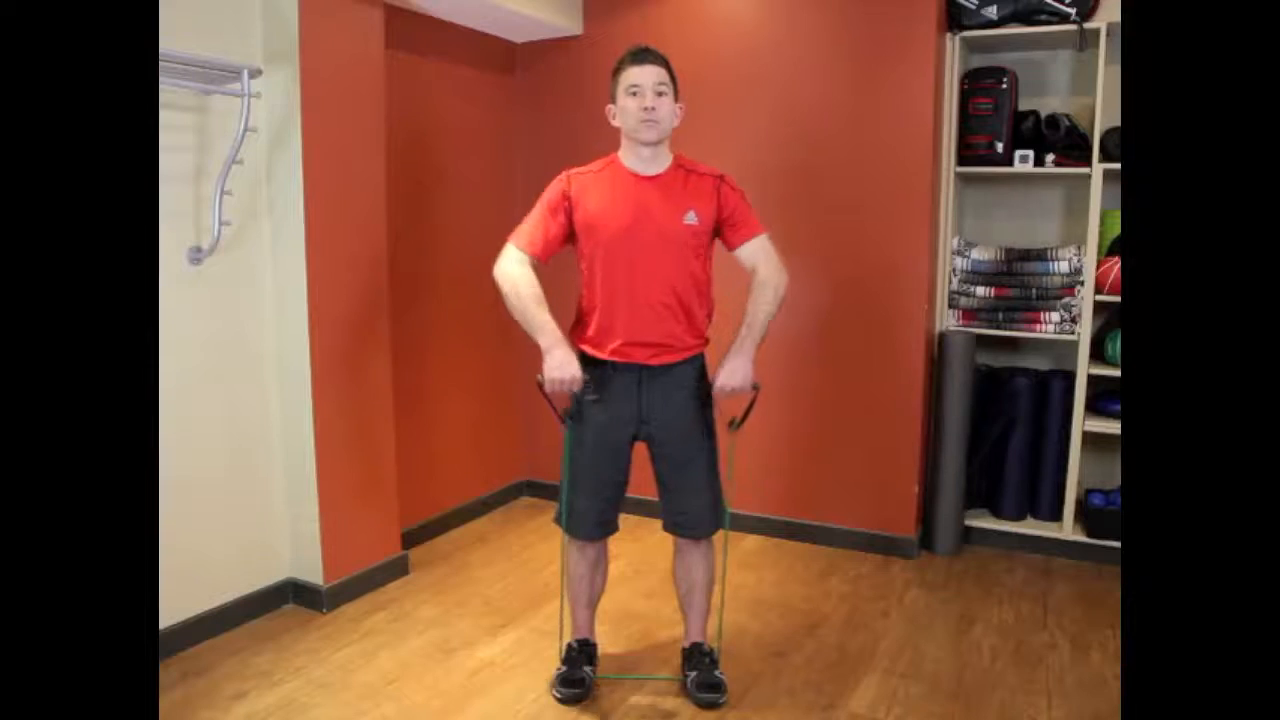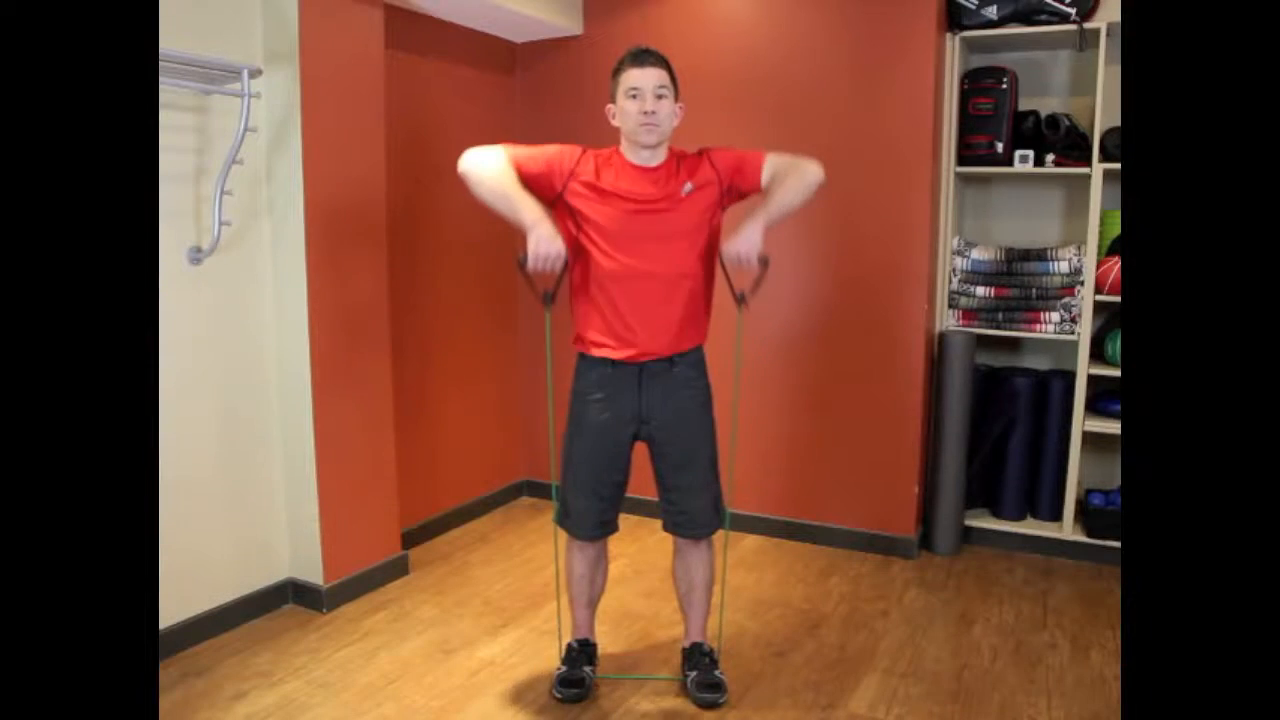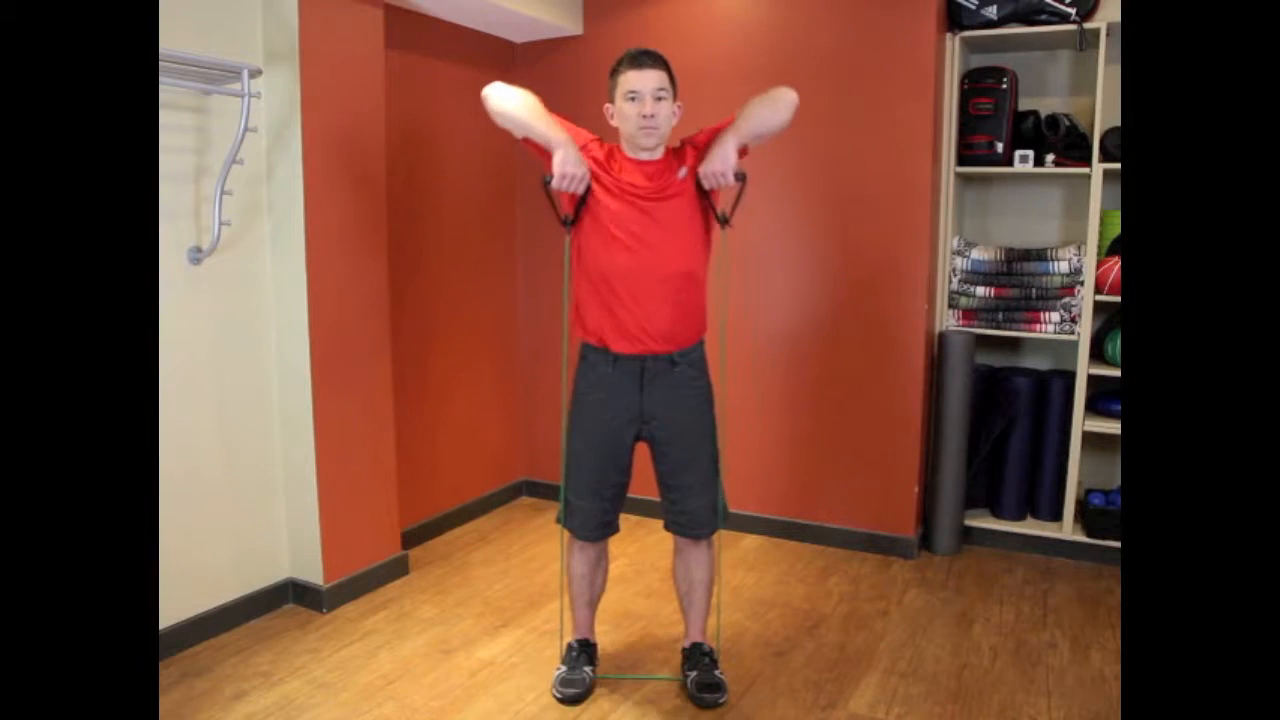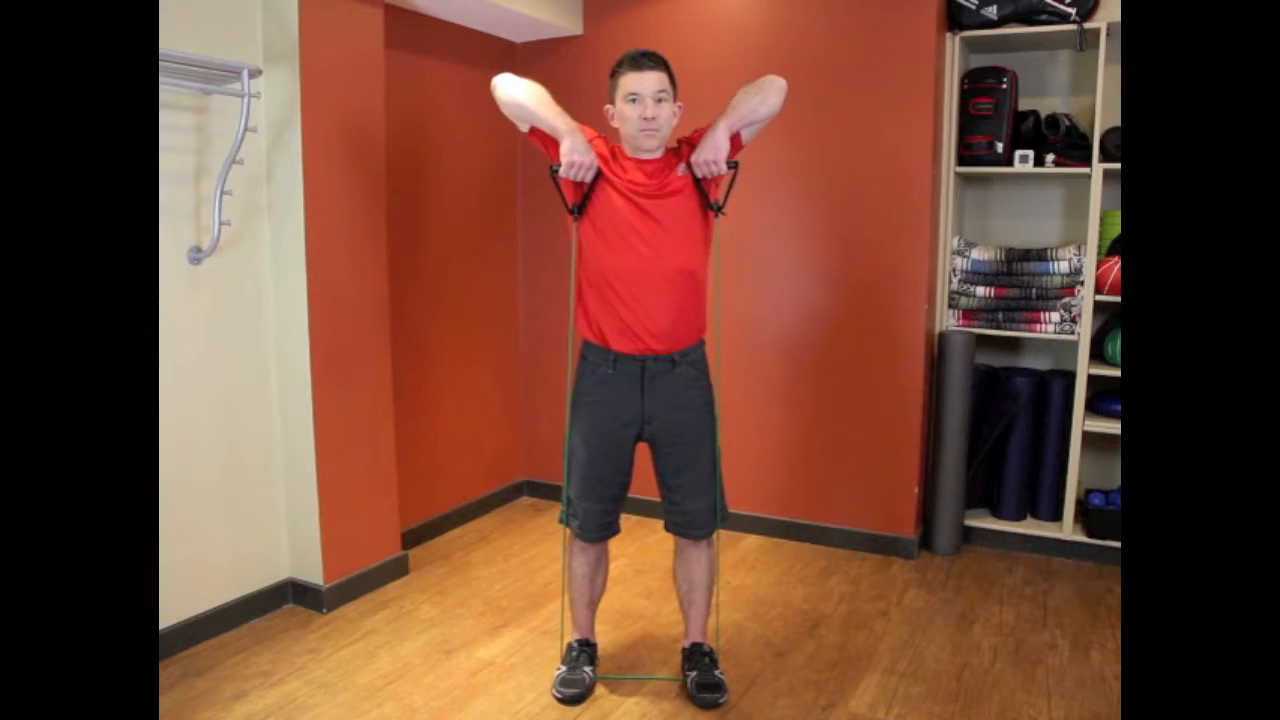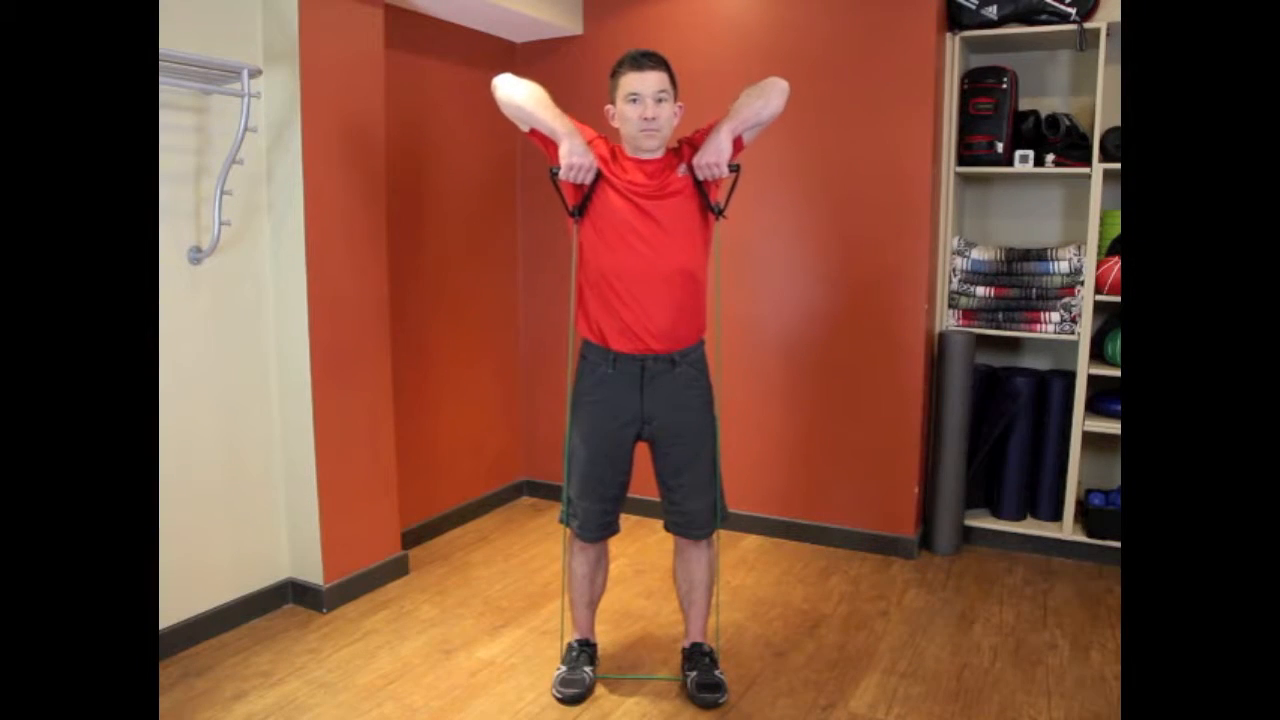
dt=0.3s
person 1, frame 1
left shoulder: (713, 191)
right shoulder: (575, 188)
left elbow: (770, 270)
right elbow: (510, 265)
left wrist: (743, 350)
right wrist: (553, 343)
left hip: (683, 380)
right hip: (599, 379)
left knee: (694, 524)
right knee: (586, 525)
left ankle: (697, 650)
right ankle: (581, 646)
person 1, frame 2
left shoulder: (709, 170)
right shoulder: (575, 171)
left elbow: (806, 172)
right elbow: (475, 163)
left wrist: (758, 223)
right wrist: (535, 220)
left hip: (681, 376)
right hip: (601, 376)
left knee: (695, 523)
right knee: (586, 522)
left ankle: (697, 649)
right ankle: (581, 645)
person 1, frame 3
left shoulder: (699, 162)
right shoulder: (587, 162)
left elbow: (783, 100)
right elbow: (499, 97)
left wrist: (729, 141)
right wrist: (559, 145)
left hip: (681, 371)
right hip: (604, 371)
left knee: (695, 522)
right knee: (587, 520)
left ankle: (697, 649)
right ankle: (581, 646)
person 1, frame 4
left shoulder: (696, 162)
right shoulder: (590, 162)
left elbow: (773, 88)
right elbow: (506, 86)
left wrist: (719, 132)
right wrist: (568, 135)
left hip: (682, 372)
right hip: (605, 371)
left knee: (695, 523)
right knee: (588, 522)
left ankle: (697, 648)
right ankle: (582, 645)
person 1, frame 5
left shoulder: (697, 160)
right shoulder: (588, 160)
left elbow: (774, 92)
right elbow: (508, 88)
left wrist: (723, 135)
right wrist: (567, 137)
left hip: (682, 371)
right hip: (605, 370)
left knee: (695, 522)
right knee: (588, 521)
left ankle: (697, 649)
right ankle: (582, 646)
